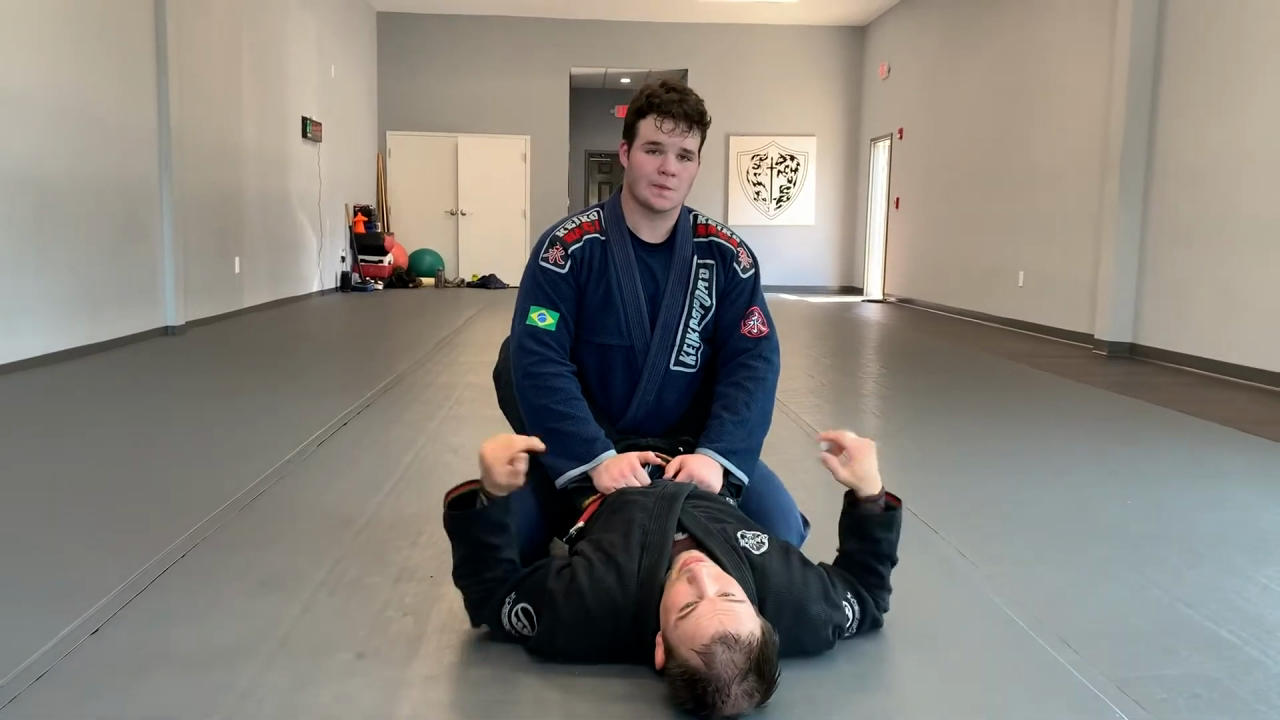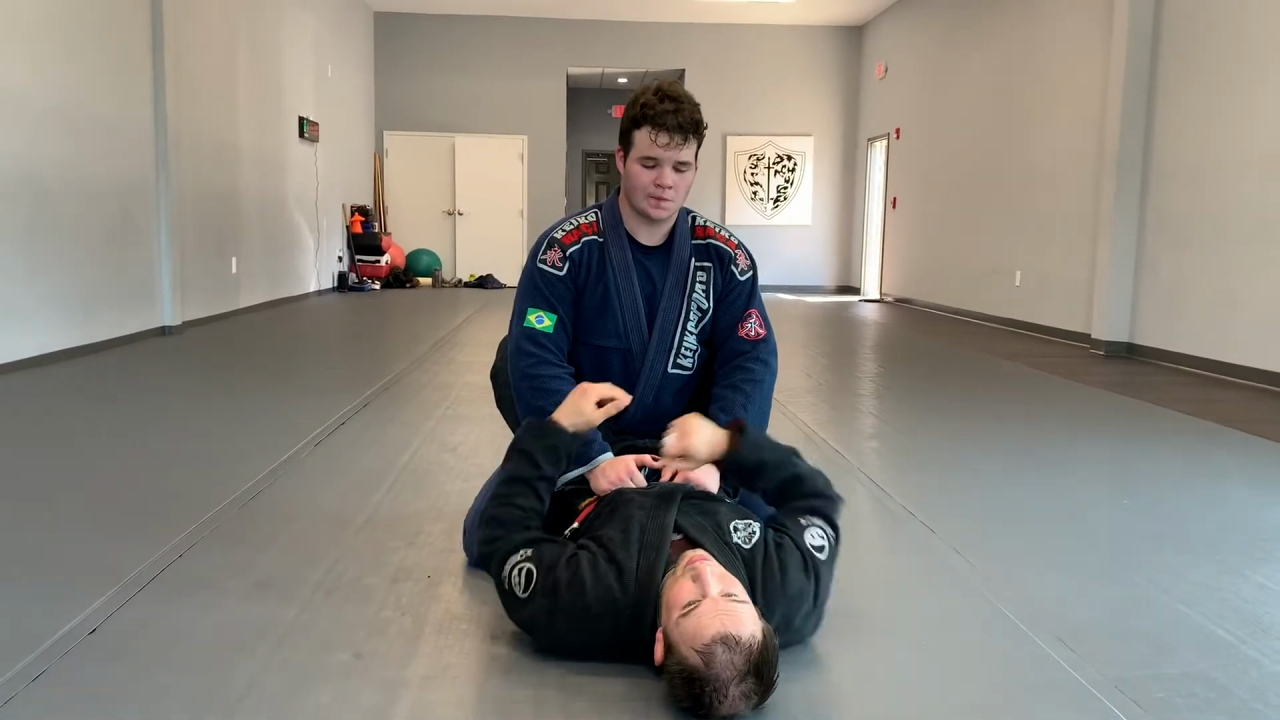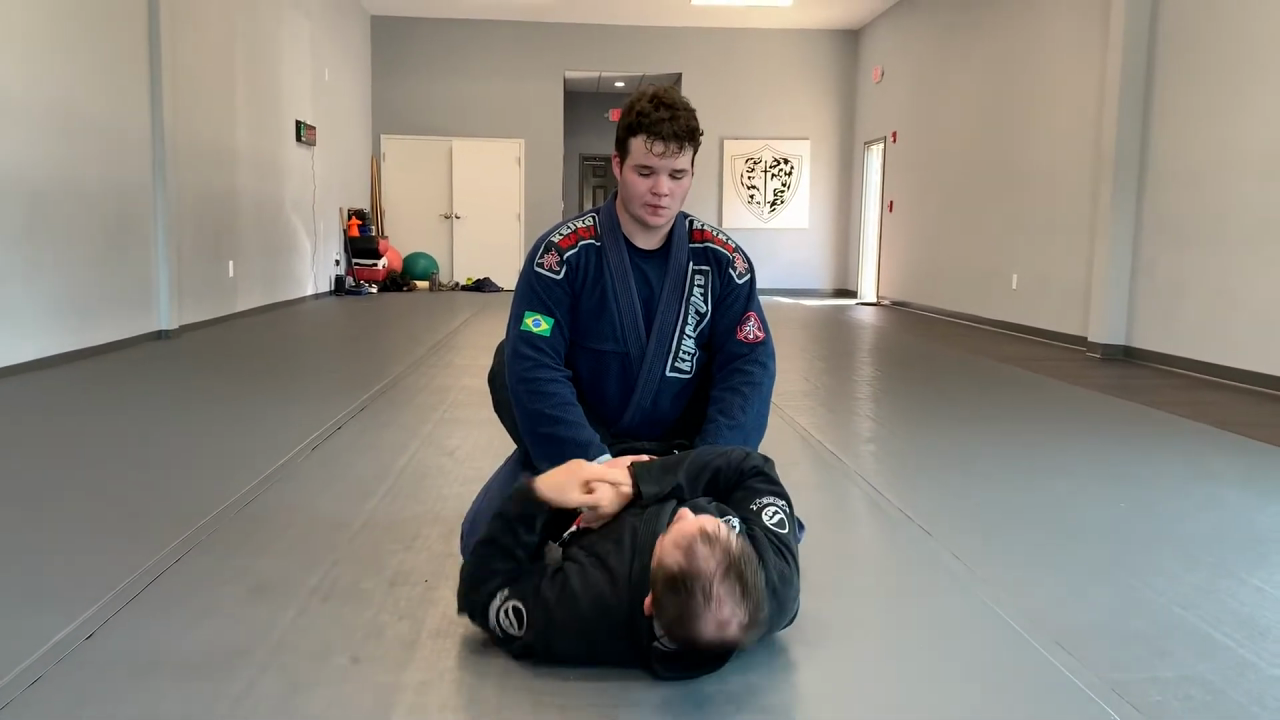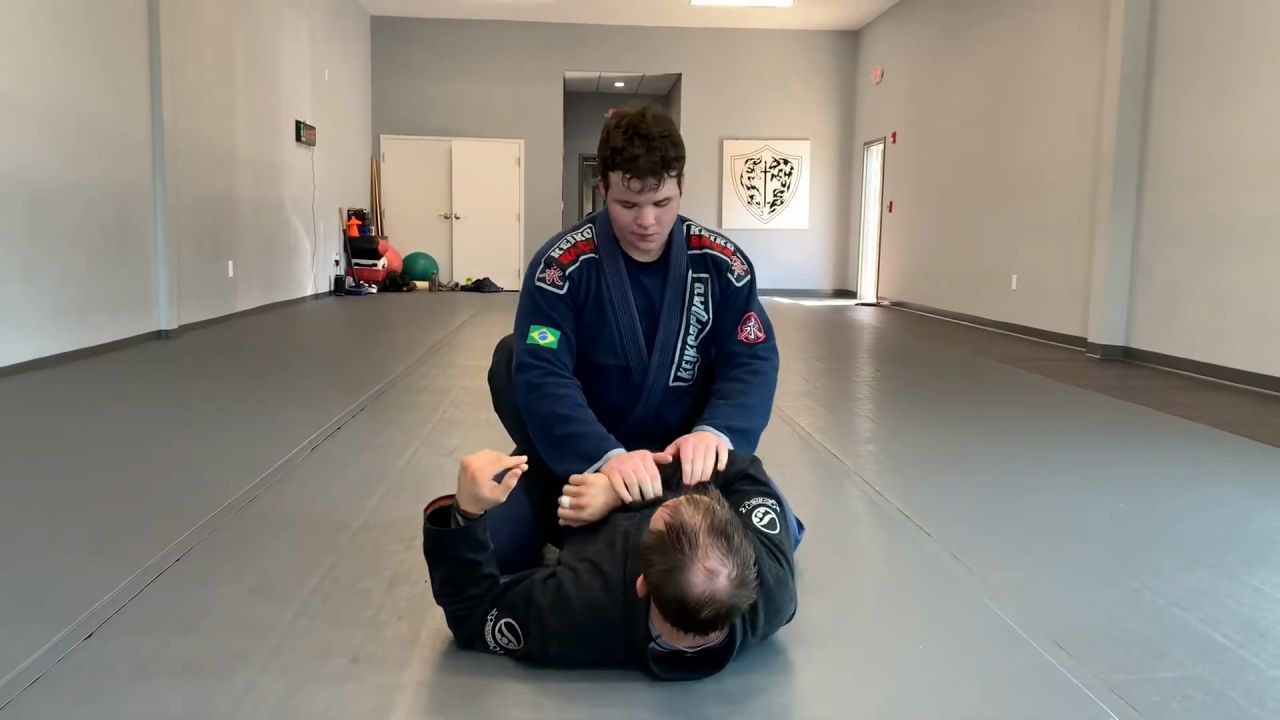
dt=0.7s
person 1, frame 1
left shoulder: (725, 254)
right shoulder: (570, 246)
left elbow: (753, 361)
right elbow: (536, 358)
left wrist: (716, 455)
right wrist: (596, 457)
left hip: (688, 445)
right hip: (583, 446)
left knee: (780, 532)
person 1, frame 2
left shoulder: (723, 255)
right shoulder: (567, 248)
left elbow: (751, 362)
right elbow: (534, 362)
right wrist: (593, 459)
right hip: (582, 444)
person 1, frame 3
left shoulder: (721, 260)
right shoulder: (563, 253)
left elbow: (747, 368)
right elbow: (533, 368)
right wrist: (590, 463)
left hip: (682, 449)
right hip: (578, 446)
person 1, frame 4
left shoulder: (720, 262)
right shoulder: (564, 265)
left elbow: (752, 363)
right elbow: (542, 376)
left wrist: (714, 432)
right wrist: (606, 457)
left hip: (685, 451)
right hip: (587, 453)
right knee: (498, 545)
person 2, frame 1
left shoulder: (586, 615)
right shoulder: (796, 610)
left elbow: (493, 594)
right elbow: (862, 592)
left wrist: (493, 494)
right wrist: (869, 494)
person 2, frame 2
left shoulder: (580, 612)
right shoulder: (786, 599)
left elbow: (507, 529)
right elbow: (814, 501)
left wrist: (558, 427)
right wrist: (727, 444)
person 2, frame 3
left shoulder: (579, 615)
right shoulder: (776, 586)
left elbow: (481, 587)
right elbow: (753, 470)
left wrist: (536, 493)
right wrist: (638, 479)
person 2, frame 4
left shoulder: (578, 618)
right shoulder: (773, 590)
left elbow: (472, 613)
right elbow: (742, 472)
left wrist: (466, 511)
left hip: (592, 527)
